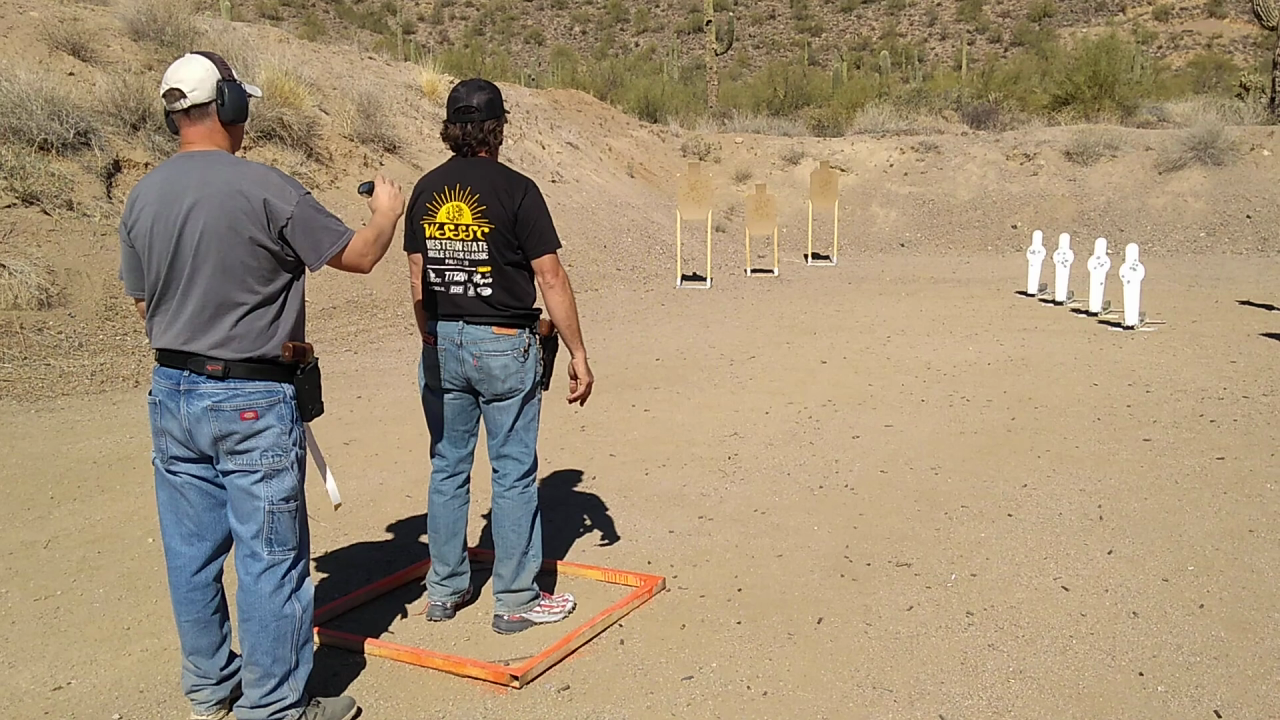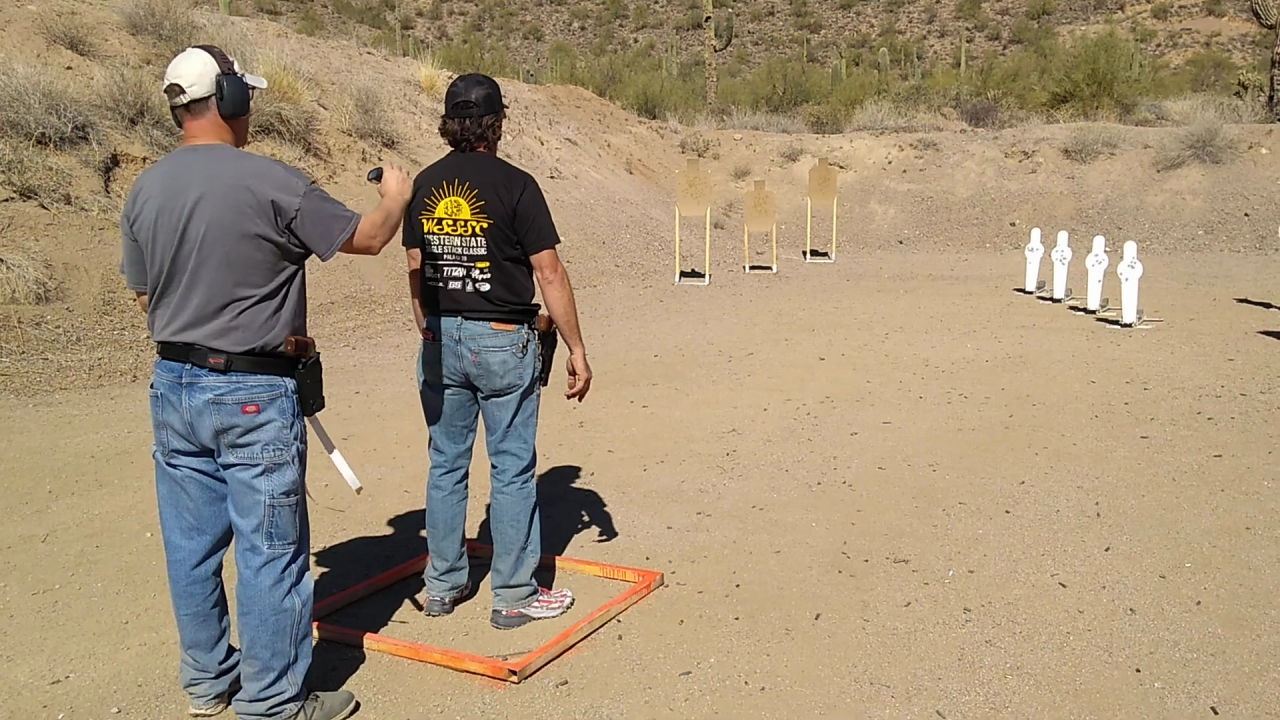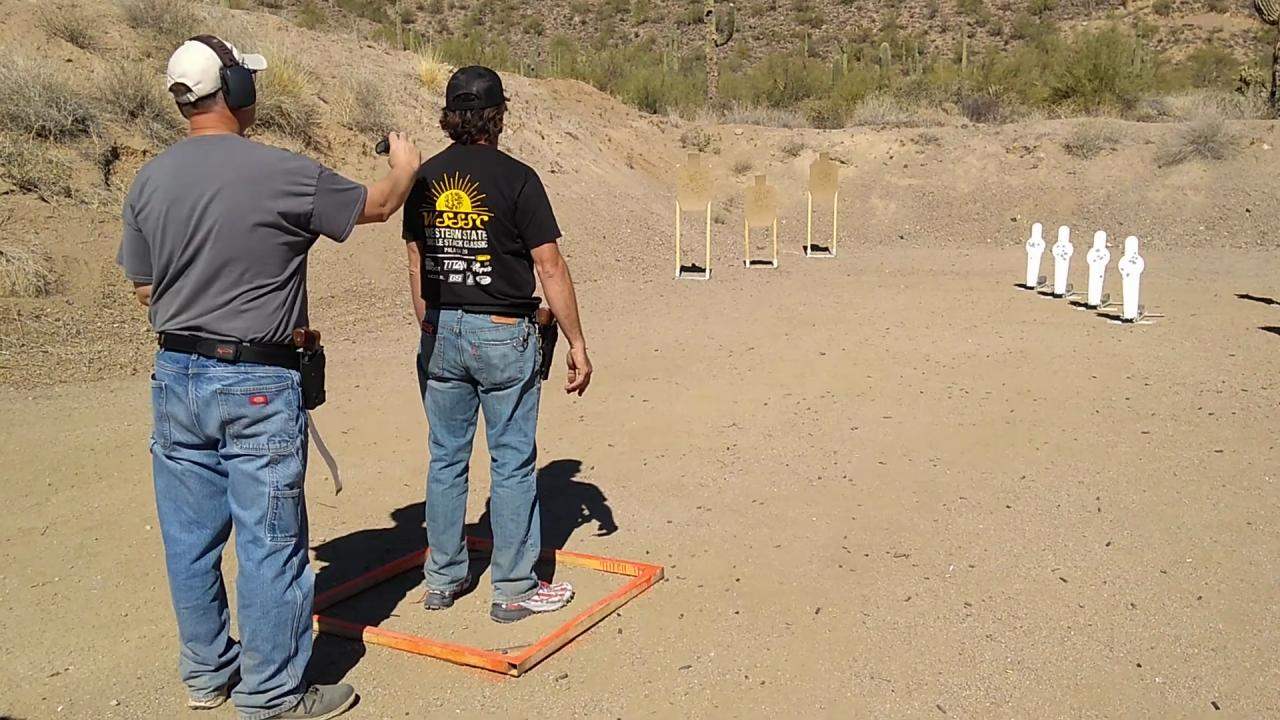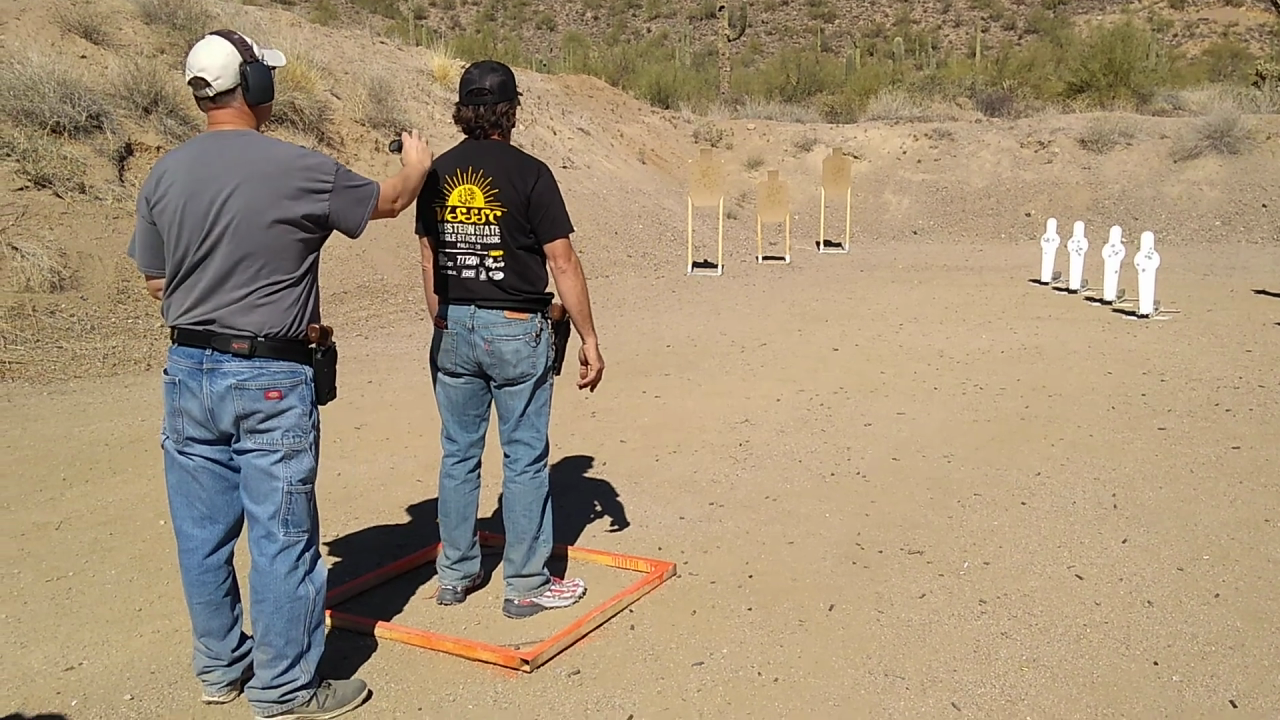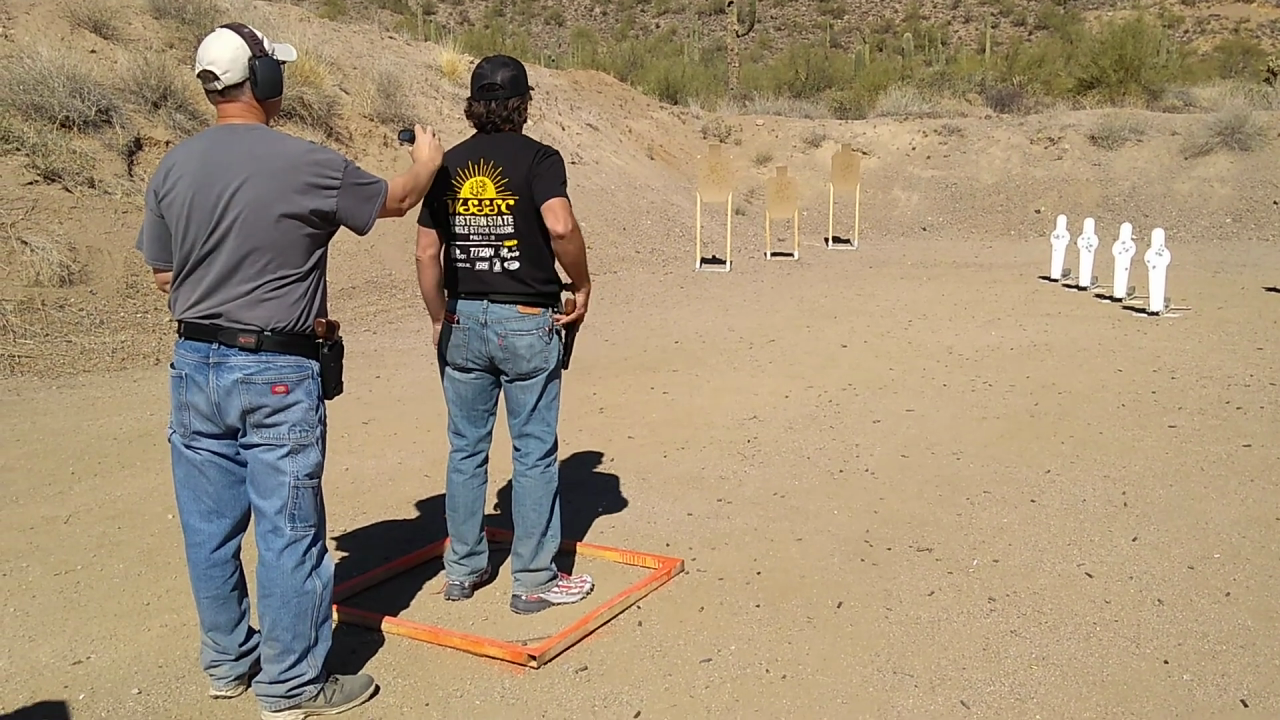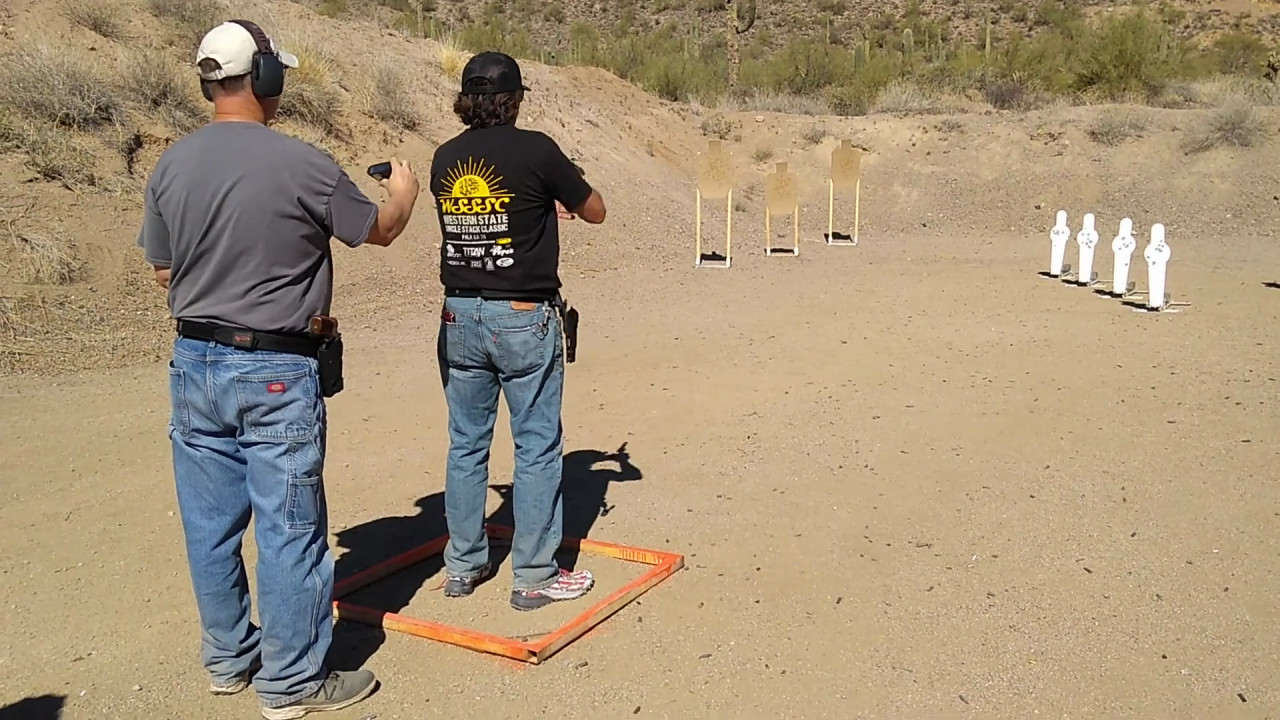
dt=0.5s
person 1, frame 1
left shoulder: (141, 196)
right shoulder: (264, 188)
left elbow: (143, 302)
right elbow: (359, 255)
right wrist: (388, 211)
left hip: (172, 391)
right hip: (251, 401)
left knee: (191, 550)
right knee: (269, 555)
person 1, frame 2
left shoulder: (144, 189)
right shoulder: (271, 183)
left elbow: (145, 296)
right elbow: (368, 238)
right wrist: (396, 198)
left hip: (173, 385)
right hip: (252, 394)
left knee: (191, 542)
right knee: (270, 551)
person 1, frame 3
left shoulder: (148, 181)
right shoulder: (283, 173)
left elbow: (144, 288)
right elbow: (377, 205)
right wrist: (405, 167)
left hip: (175, 376)
right hip: (257, 385)
left knee: (191, 536)
right knee: (269, 541)
person 1, frame 4
left shoulder: (164, 174)
right shoulder: (300, 169)
left elbow: (157, 283)
right elbow: (388, 201)
right wrist: (417, 165)
left hip: (189, 371)
right hip: (270, 380)
left knee: (203, 531)
right knee: (282, 537)
person 1, frame 5
left shoulder: (172, 167)
right shoulder: (307, 165)
left elbow: (163, 275)
right elbow: (396, 199)
right wrist: (427, 161)
left hip: (194, 365)
right hip: (276, 373)
left knee: (209, 525)
right knee: (287, 530)
left ankle: (227, 660)
person 1, frame 6
left shoulder: (171, 165)
right shoulder: (301, 164)
left elbow: (164, 272)
right elbow: (379, 231)
right wrist: (404, 192)
left hip: (195, 362)
right hip: (275, 372)
left knee: (210, 523)
right knee: (288, 529)
left ankle: (227, 657)
person 2, frame 1
left shoulder: (426, 190)
right shoulder: (516, 190)
left elbow: (417, 276)
right elbow: (551, 278)
right wrist: (578, 353)
left hip: (442, 343)
right hip: (503, 344)
left knee: (447, 468)
right knee: (513, 473)
left ankle: (444, 589)
right ankle: (516, 600)
person 2, frame 2
left shoulder: (423, 185)
right shoulder: (514, 185)
left elbow: (416, 270)
right elbow: (550, 274)
right wrist: (576, 349)
left hip: (442, 340)
right hip: (502, 339)
left knee: (445, 464)
right knee: (512, 469)
left ankle: (442, 584)
right ankle: (514, 596)
person 2, frame 3
left shoulder: (425, 178)
right shoulder: (516, 178)
left elbow: (416, 264)
right elbow: (550, 267)
right wrist: (577, 343)
left hip: (442, 332)
right hip: (503, 334)
left knee: (446, 458)
right knee: (512, 463)
left ankle: (443, 577)
right ankle: (515, 589)
person 2, frame 4
left shoulder: (437, 173)
right shoulder: (528, 173)
left elbow: (430, 260)
right elbow: (563, 263)
right wrist: (589, 339)
left hip: (455, 327)
right hip: (516, 328)
left knee: (458, 454)
right knee: (525, 458)
left ankle: (455, 573)
right ankle: (526, 585)
person 2, frame 5
left shoulder: (448, 164)
right shoulder: (538, 159)
left elbow: (427, 253)
right elbow: (561, 227)
left wrist: (440, 319)
right wrist: (582, 285)
left hip: (464, 320)
right hip: (527, 322)
left knee: (466, 449)
right knee: (534, 453)
left ankle: (463, 569)
right ankle: (534, 580)
person 2, frame 6
left shoulder: (444, 159)
right shoulder: (534, 150)
right elbow: (595, 212)
right wrist: (566, 195)
left hip: (461, 316)
right hip: (524, 318)
left knee: (466, 444)
right knee: (536, 448)
left ankle: (463, 564)
right ankle: (535, 577)
